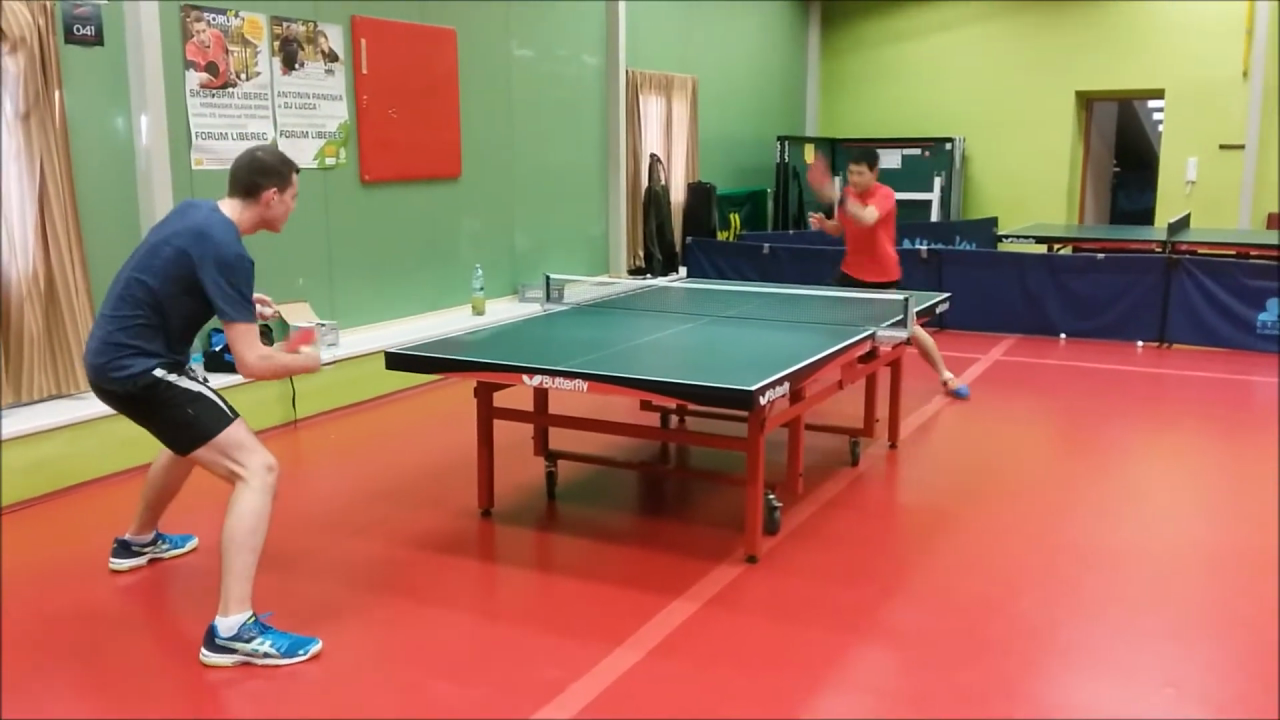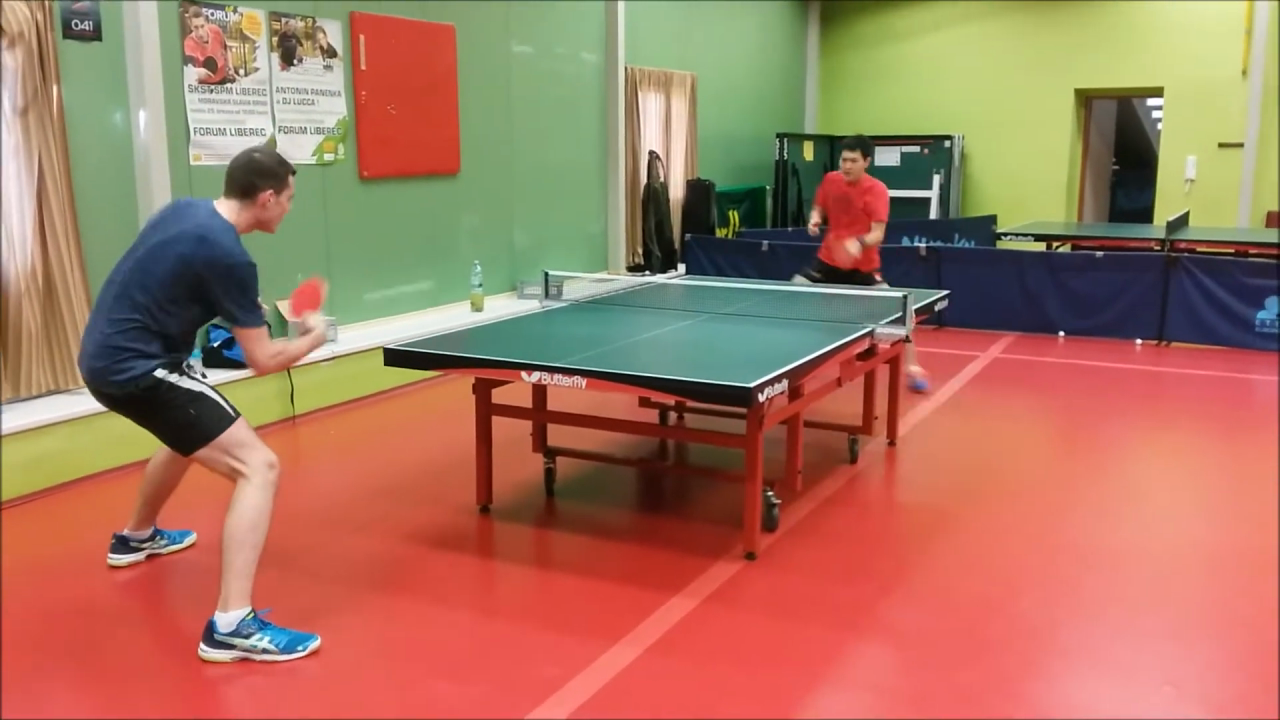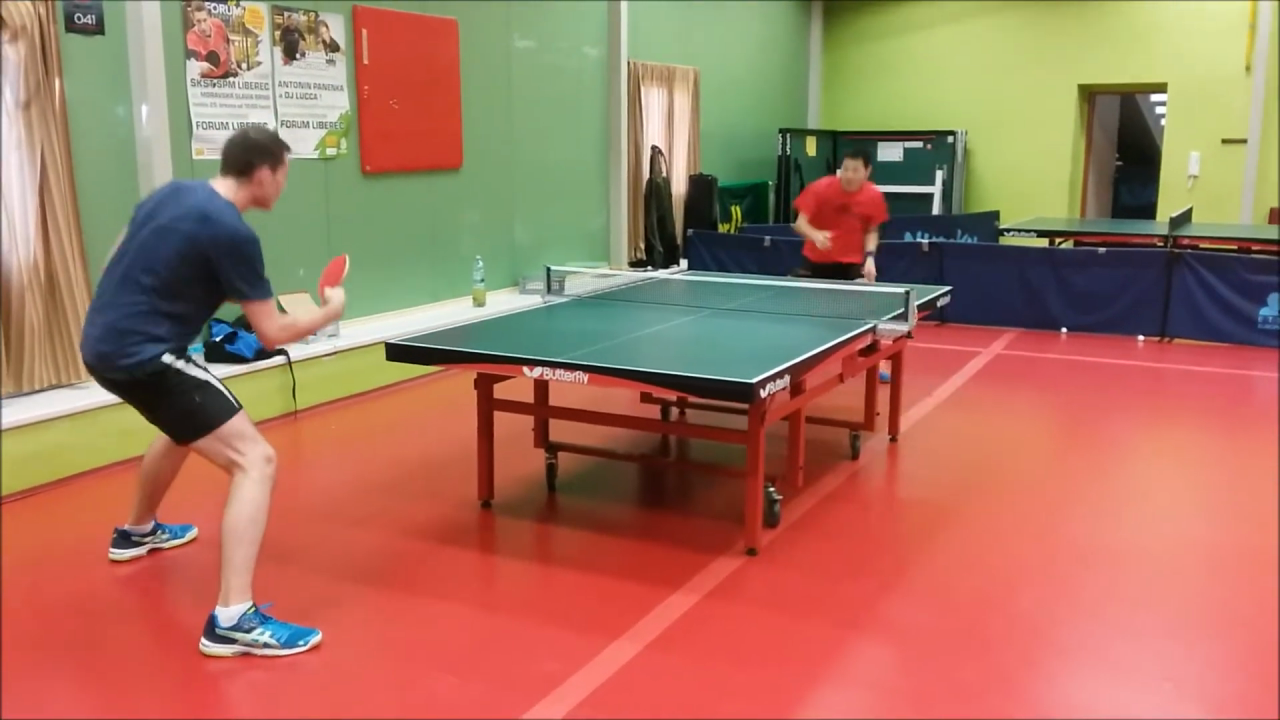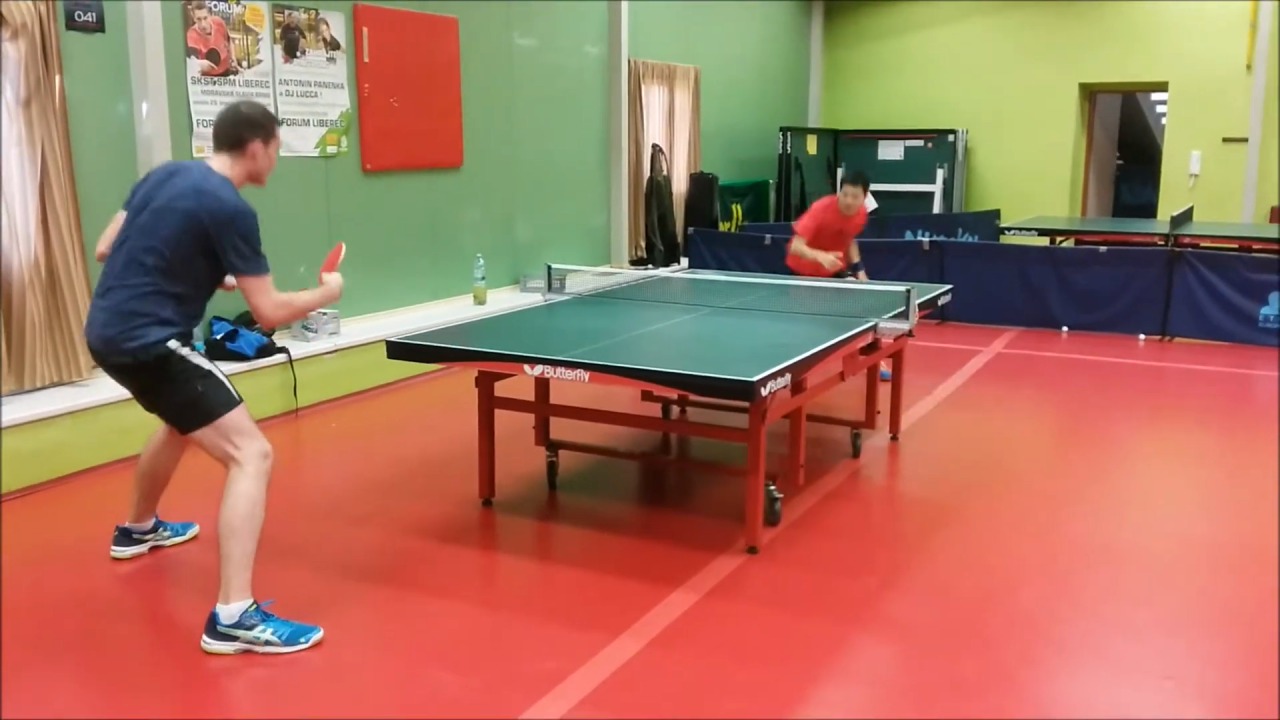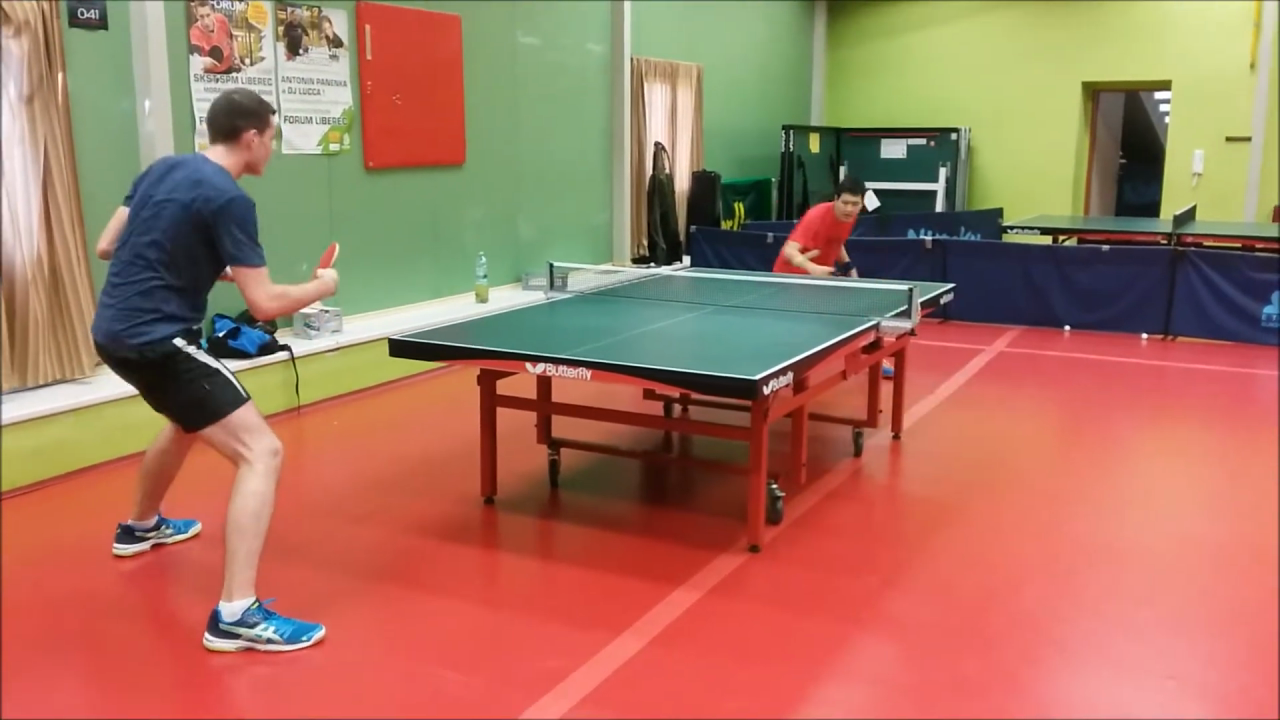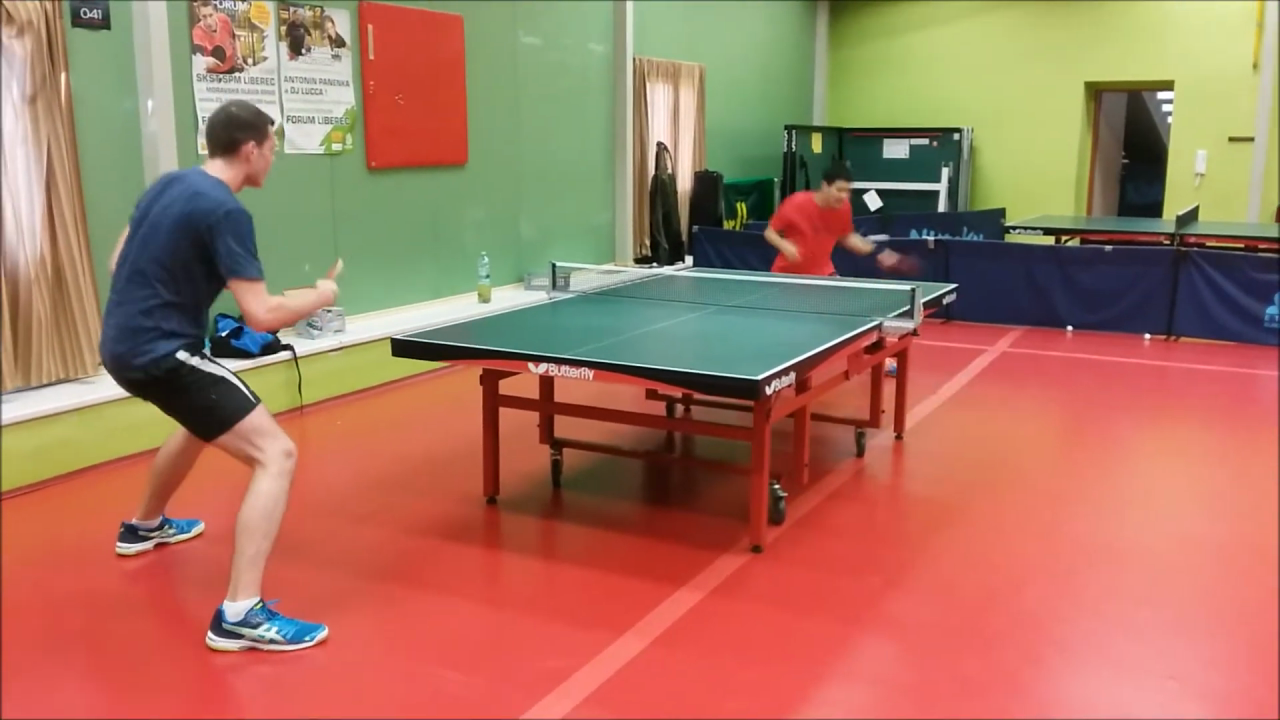
dt=0.1s
person 1, frame 1
left shoulder: (192, 211)
right shoulder: (229, 254)
right elbow: (252, 362)
left wrist: (237, 302)
right wrist: (304, 361)
left hip: (110, 354)
right hip: (136, 368)
left knee: (195, 437)
right knee: (256, 468)
left ankle: (138, 540)
right ankle: (232, 629)
person 1, frame 2
left shoulder: (183, 210)
right shoulder: (229, 257)
right elbow: (264, 359)
right wrist: (313, 337)
left hip: (104, 355)
right hip: (135, 369)
left knee: (195, 434)
right knee: (258, 466)
left ankle: (136, 537)
right ankle: (231, 625)
person 1, frame 3
left shoulder: (172, 192)
right shoulder: (233, 234)
left elbow: (123, 264)
right elbow: (273, 333)
right wrist: (330, 309)
left hip: (104, 344)
right hip: (143, 356)
left knee: (187, 427)
right knee: (254, 461)
left ankle: (136, 530)
right ankle: (233, 619)
person 1, frame 4
left shoulder: (166, 174)
right shoulder: (230, 210)
left elbow: (106, 249)
right elbow: (269, 311)
right wrist: (327, 292)
left hip: (109, 330)
right hip: (148, 340)
left knee: (185, 418)
right knee: (251, 455)
left ankle: (138, 527)
right ankle: (233, 616)
person 1, frame 5
left shoulder: (164, 168)
right shoulder: (229, 200)
left elbow: (108, 245)
right elbow: (265, 302)
right wrist: (322, 285)
left hip: (115, 329)
right hip: (154, 338)
left knee: (189, 418)
right knee: (260, 452)
left ankle: (140, 526)
right ankle: (236, 614)
person 1, frame 6
left shoulder: (169, 184)
right shoulder: (225, 211)
left elbow: (122, 259)
right elbow: (262, 315)
right wrist: (321, 297)
left hip: (123, 344)
right hip: (160, 353)
left knee: (203, 421)
right knee: (276, 454)
left ankle: (144, 525)
right ankle: (240, 613)
person 2, frame 1
left shoulder: (884, 195)
right shoulder: (851, 192)
left elbow: (868, 219)
left wrist: (838, 198)
right wrist: (824, 224)
left hip: (883, 277)
right hip: (851, 274)
left knee: (910, 329)
left ankle: (946, 377)
person 2, frame 2
left shoulder: (877, 191)
right shoulder: (830, 181)
left elbow: (878, 235)
right elbow: (818, 208)
left wrist: (858, 244)
right wrist: (814, 220)
left hip: (862, 266)
right hip: (828, 260)
left ankle: (913, 368)
person 2, frame 3
left shoulder: (874, 197)
right shoulder: (821, 187)
left elbow: (872, 232)
right elbow: (800, 223)
left wrist: (870, 257)
right wrist: (814, 234)
left hip: (850, 260)
right hip: (816, 258)
person 2, frame 4
left shoulder: (860, 213)
right shoulder: (820, 210)
right elbow: (796, 248)
left wrist: (857, 267)
right wrist: (819, 257)
left hip: (835, 269)
right hip: (803, 270)
person 2, frame 5
left shoulder: (849, 217)
right shoulder: (816, 216)
right elbow: (789, 252)
left wrist: (849, 266)
right wrist: (812, 267)
left hip: (824, 274)
right hip: (792, 274)
person 2, frame 6
left shoulder: (844, 208)
right shoulder: (795, 204)
left elbow: (848, 238)
right elbow: (770, 232)
left wrist: (877, 251)
right wrist: (784, 246)
left hip: (822, 273)
right hip: (789, 273)
